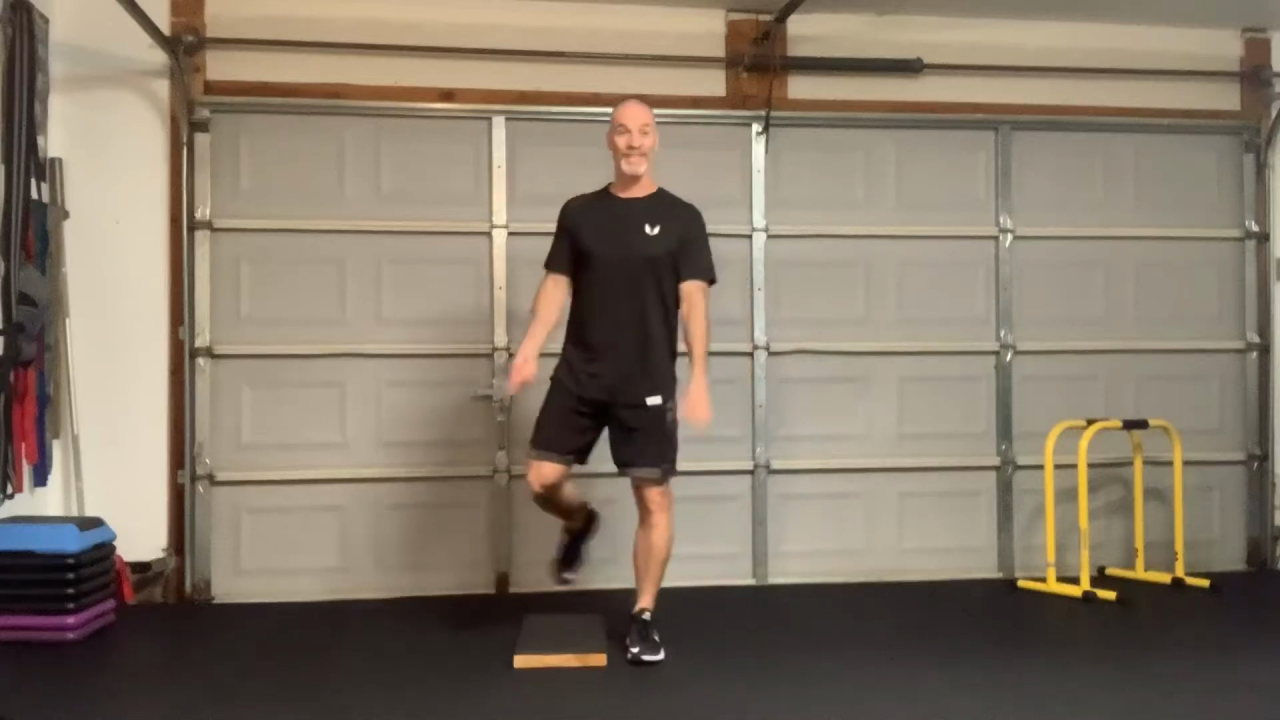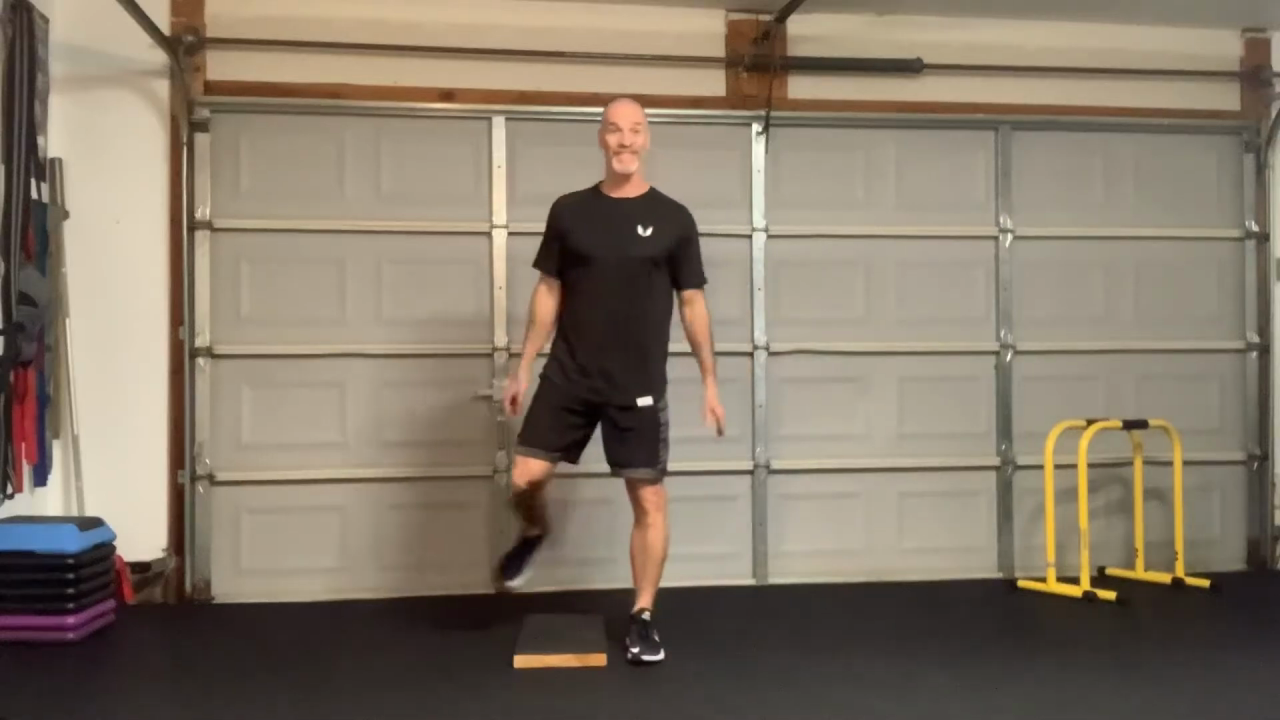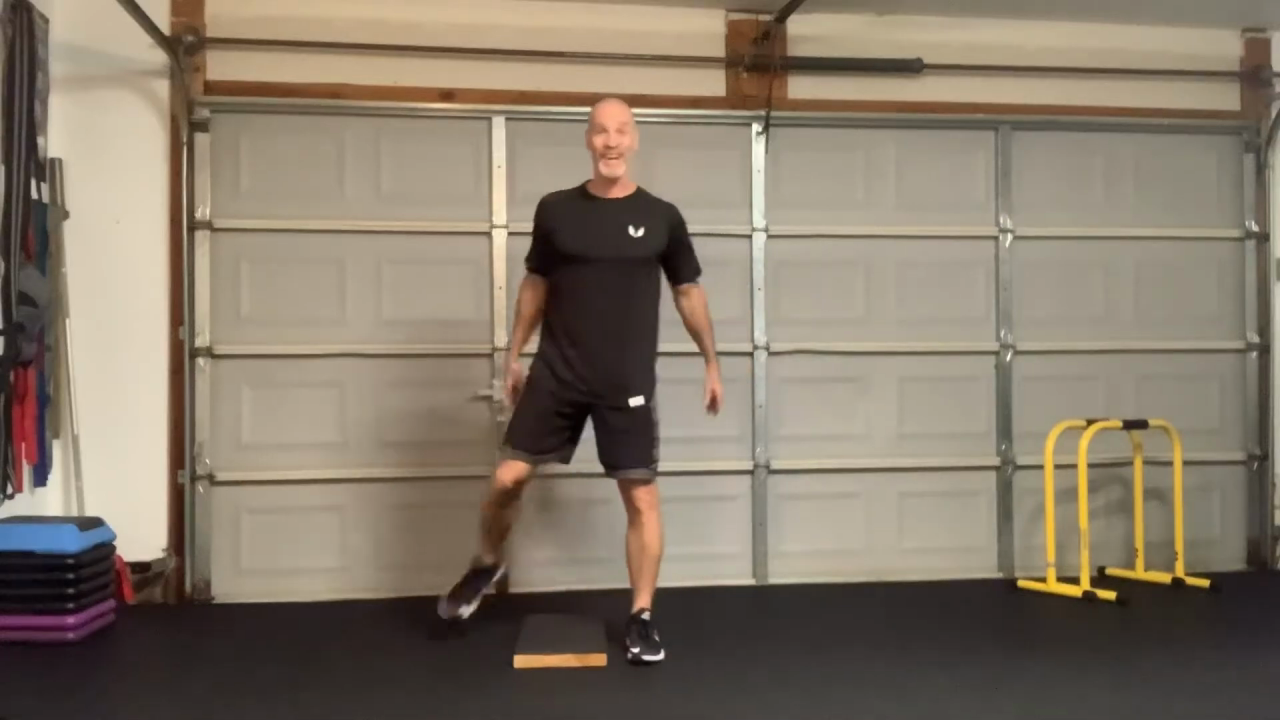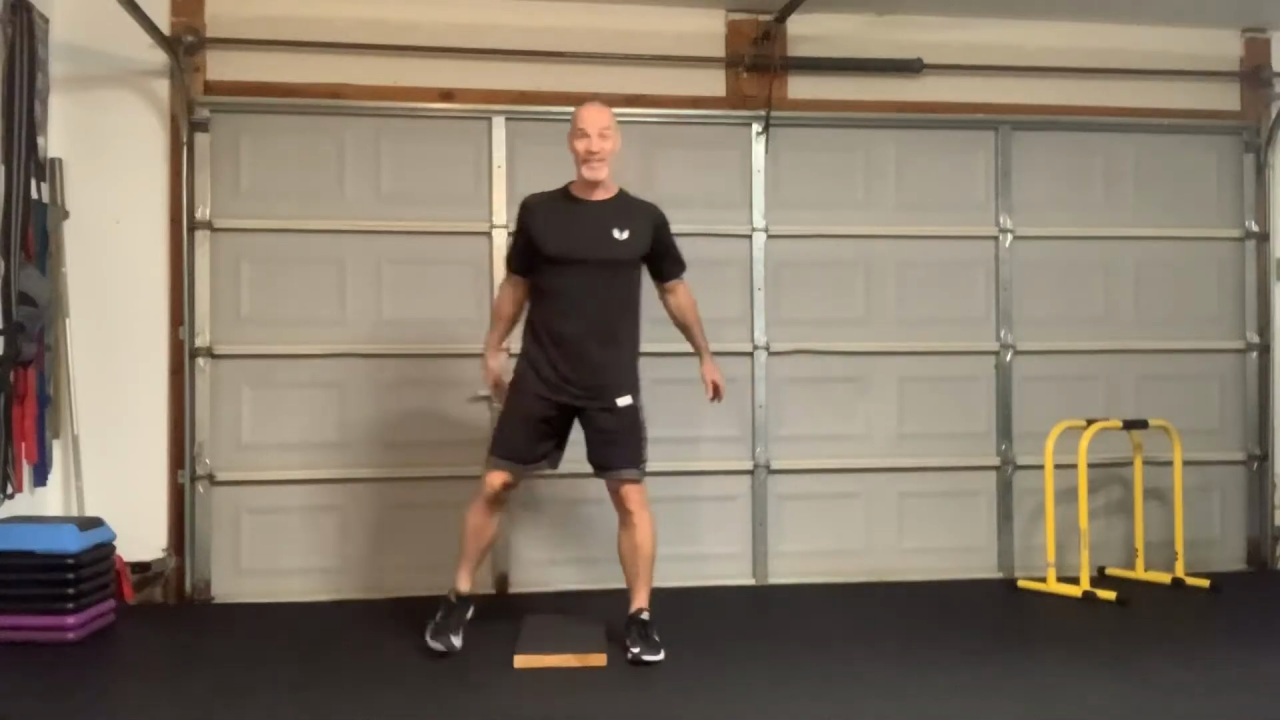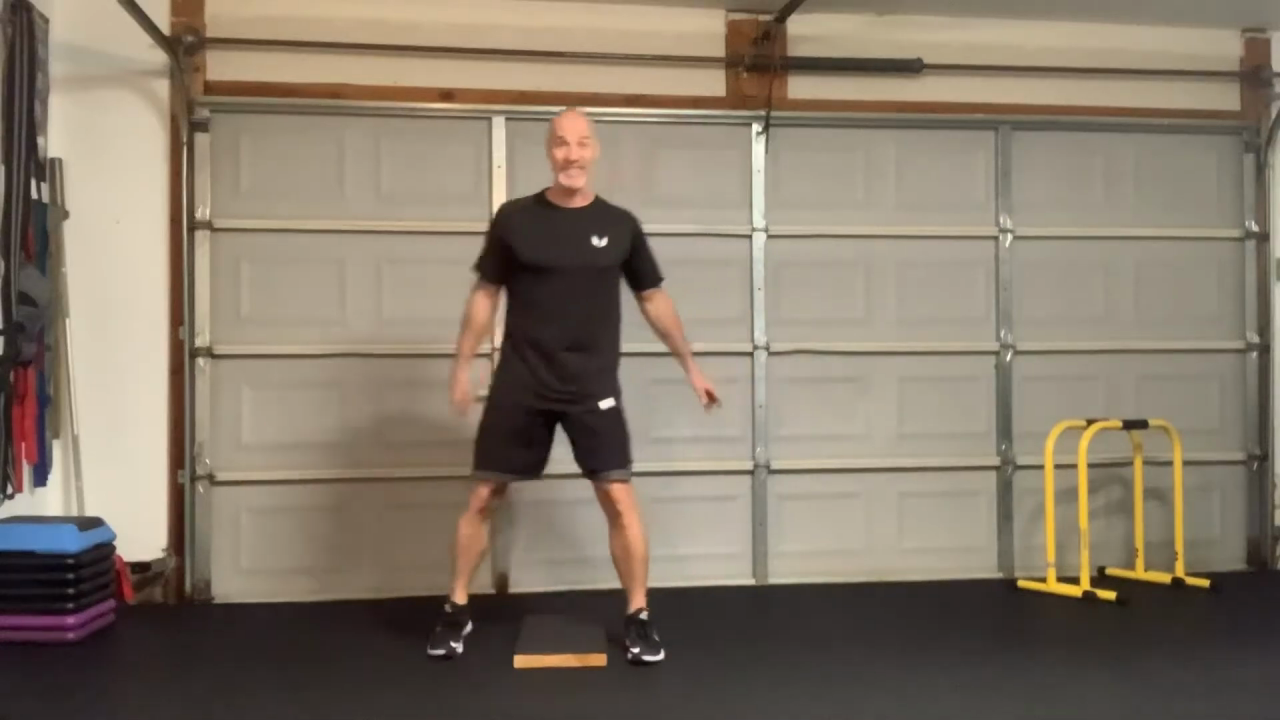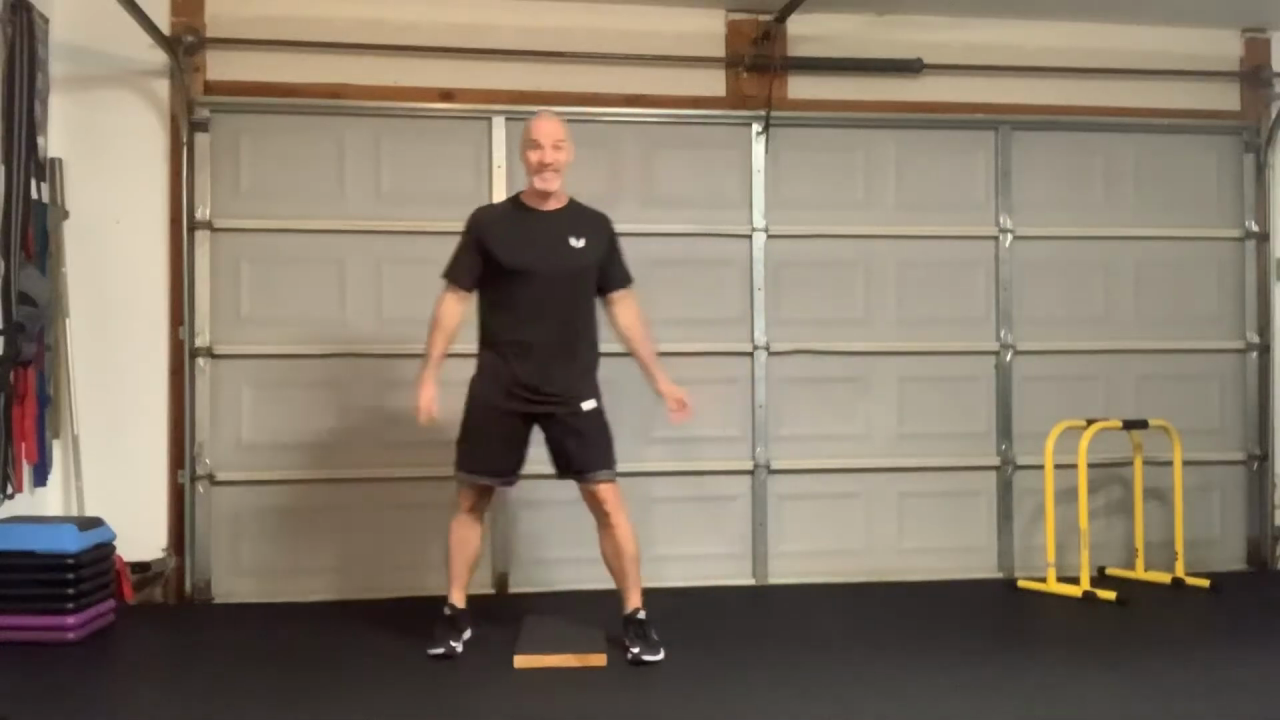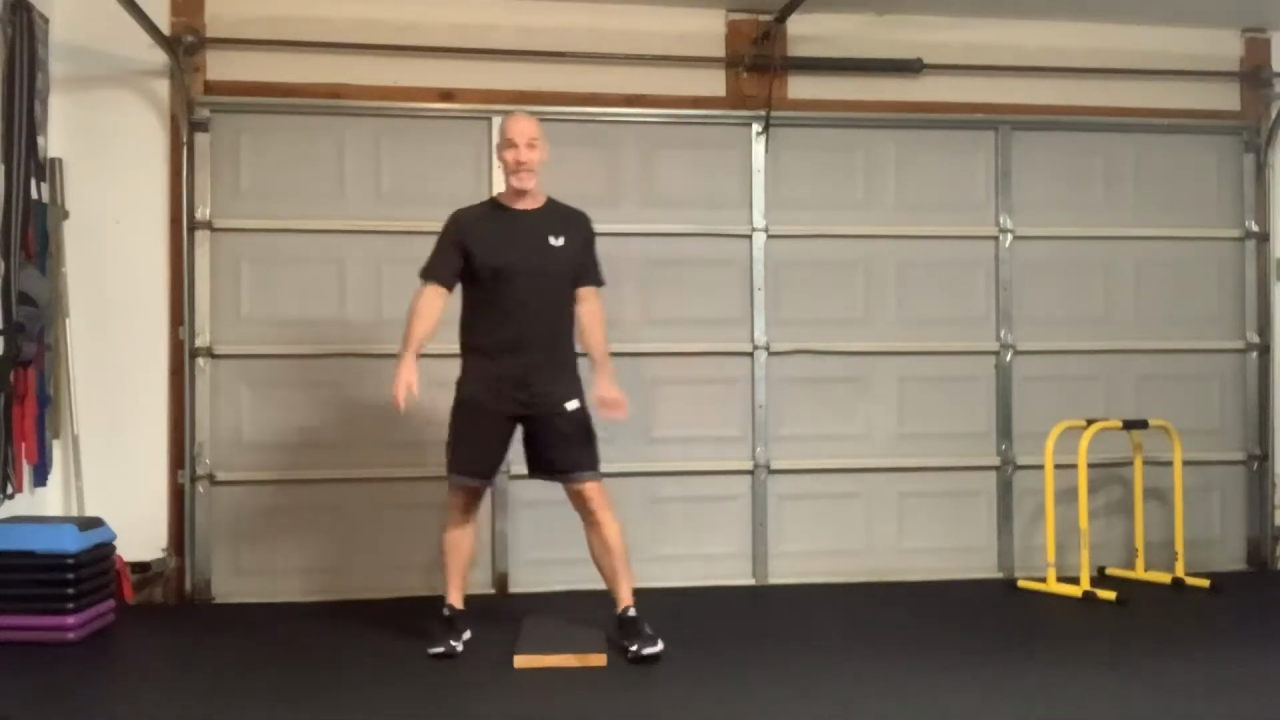
dt=0.1s
person 1, frame 1
left shoulder: (682, 218)
right shoulder: (579, 211)
left elbow: (694, 300)
right elbow: (555, 288)
left wrist: (697, 379)
right wrist: (528, 352)
left hip: (648, 383)
right hip: (579, 376)
left knee: (653, 498)
right knee: (541, 478)
left ankle: (643, 619)
right ankle: (581, 522)
person 1, frame 2
left shoulder: (673, 218)
right shoulder: (569, 210)
left elbow: (692, 303)
right elbow: (548, 290)
left wrist: (711, 383)
right wrist: (521, 368)
left hip: (639, 383)
right hip: (568, 375)
left knee: (648, 498)
right knee: (525, 476)
left ankle: (642, 618)
right ankle: (534, 535)
person 1, frame 3
left shoulder: (661, 218)
right shoulder: (555, 210)
left elbow: (689, 294)
right elbow: (536, 287)
left wrist: (711, 366)
right wrist: (515, 358)
left hip: (626, 384)
right hip: (555, 376)
left knee: (640, 498)
right knee: (508, 478)
left ankle: (640, 617)
right ankle: (487, 565)
person 1, frame 4
left shoulder: (645, 218)
right shoulder: (538, 211)
left elbow: (675, 290)
right elbow: (516, 285)
left wrist: (705, 357)
right wrist: (493, 351)
left hip: (612, 384)
right hip: (539, 380)
left knee: (630, 497)
right knee: (494, 486)
left ankle: (639, 618)
right ankle: (460, 598)
person 1, frame 5
left shoulder: (620, 226)
right shoulder: (513, 219)
left elbow: (654, 300)
right elbow: (485, 294)
left wrist: (690, 367)
right wrist: (462, 365)
left hip: (592, 388)
right hip: (520, 387)
left knee: (619, 500)
right knee: (483, 496)
left ankle: (637, 618)
right ankle: (456, 610)
person 1, frame 6
left shoulder: (595, 227)
right shoulder: (489, 223)
left elbow: (621, 306)
right elbow: (455, 298)
left wrist: (658, 377)
right wrist: (429, 374)
left hip: (573, 390)
right hip: (497, 390)
left knee: (606, 500)
right knee: (471, 499)
left ankle: (635, 617)
right ankle: (455, 614)
person 1, frame 7
left shoulder: (573, 224)
right shoulder: (467, 224)
left elbow: (589, 302)
right elbow: (433, 292)
left wrist: (604, 373)
right wrist: (408, 357)
left hip: (555, 388)
right hip: (483, 390)
left knee: (592, 498)
right knee: (463, 499)
left ankle: (628, 618)
right ankle: (454, 614)
